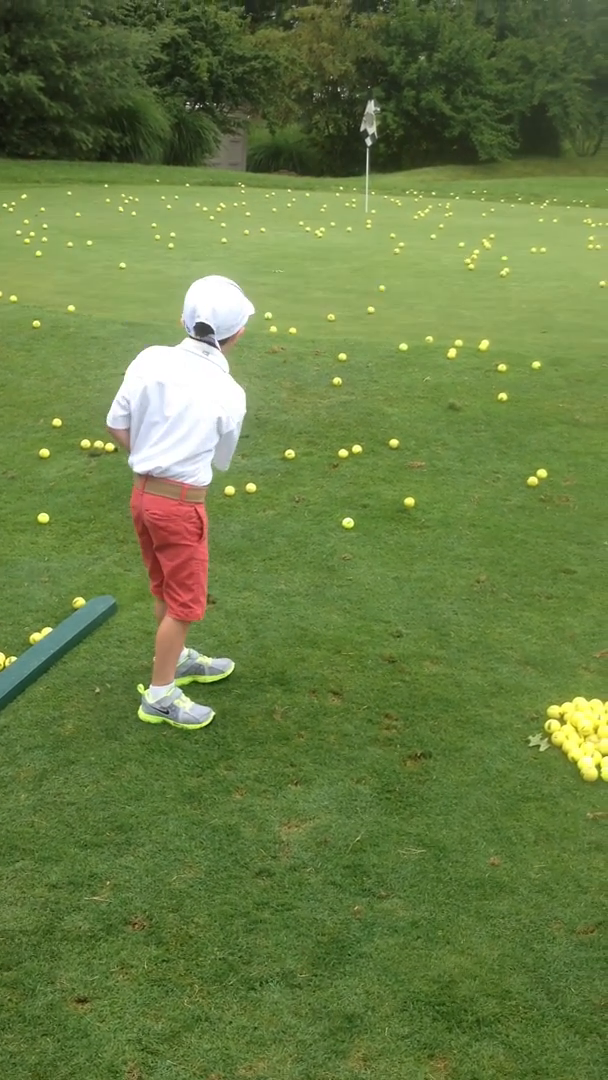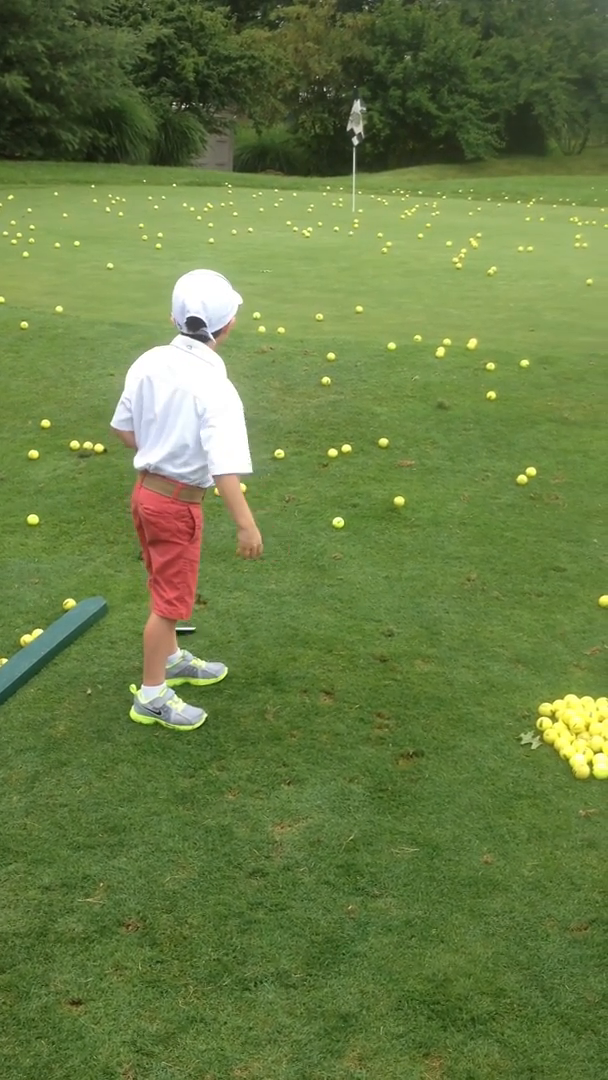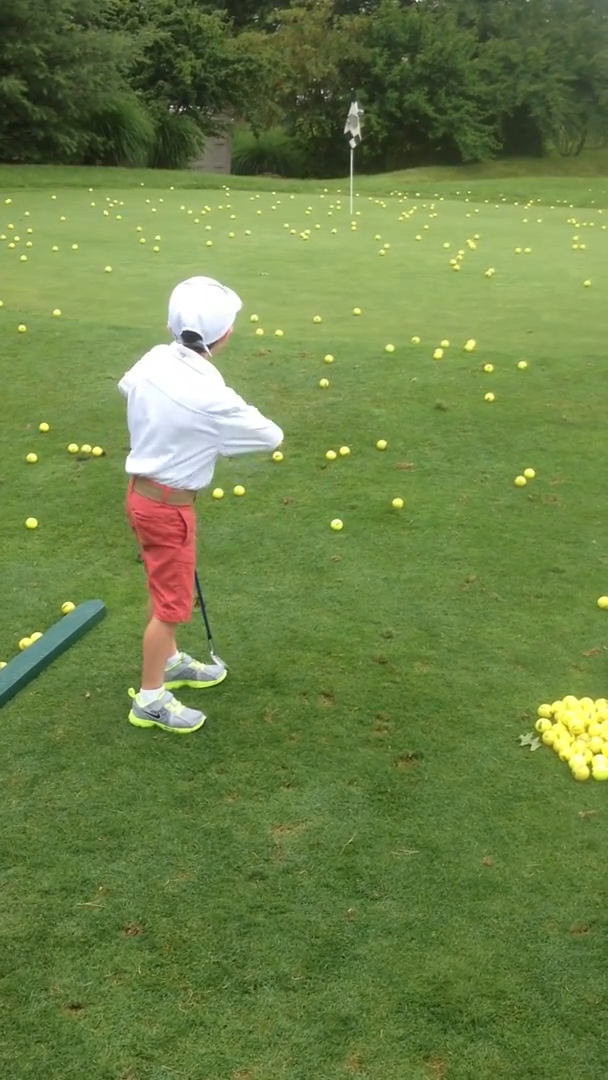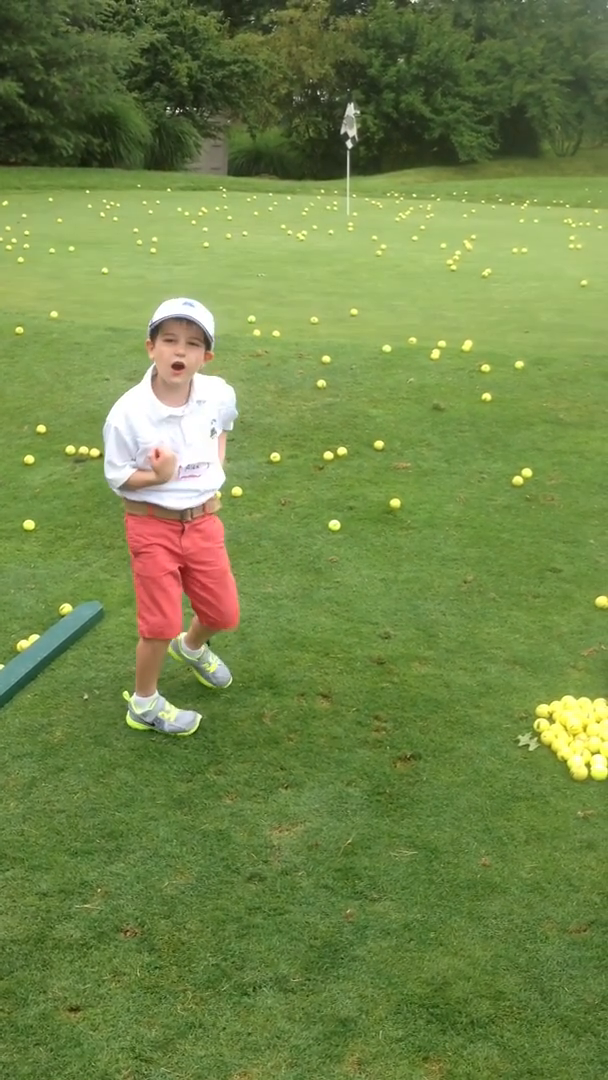
dt=0.7s
person 1, frame 1
left shoulder: (150, 361)
right shoulder: (228, 395)
left elbow: (118, 427)
right elbow: (219, 459)
left hip: (143, 493)
right hip: (180, 504)
left knee: (167, 590)
right knee: (185, 601)
left ankle: (178, 659)
right ankle: (159, 694)
person 1, frame 2
left shoulder: (150, 363)
right shoulder: (215, 387)
left elbow: (123, 427)
right elbow: (225, 466)
right wrist: (246, 525)
left hip: (146, 488)
right hip: (177, 501)
left knee: (165, 587)
right knee: (171, 598)
left ankle: (170, 659)
right ankle: (151, 695)
person 1, frame 3
left shoulder: (155, 359)
right shoulder: (211, 397)
left elbow: (128, 390)
right elbow: (268, 437)
right wrist: (248, 412)
left hip: (142, 490)
right hip: (168, 506)
left knee: (164, 590)
right knee: (170, 602)
left ankle: (169, 660)
right ankle: (151, 698)
person 1, frame 4
left shoulder: (219, 394)
right shoulder: (126, 413)
right elbow: (117, 475)
left wrist: (215, 469)
right wrist: (157, 477)
left hip: (203, 520)
right hip: (151, 526)
left knee: (222, 613)
right knee: (160, 626)
left ankle: (192, 647)
right ankle: (144, 704)
